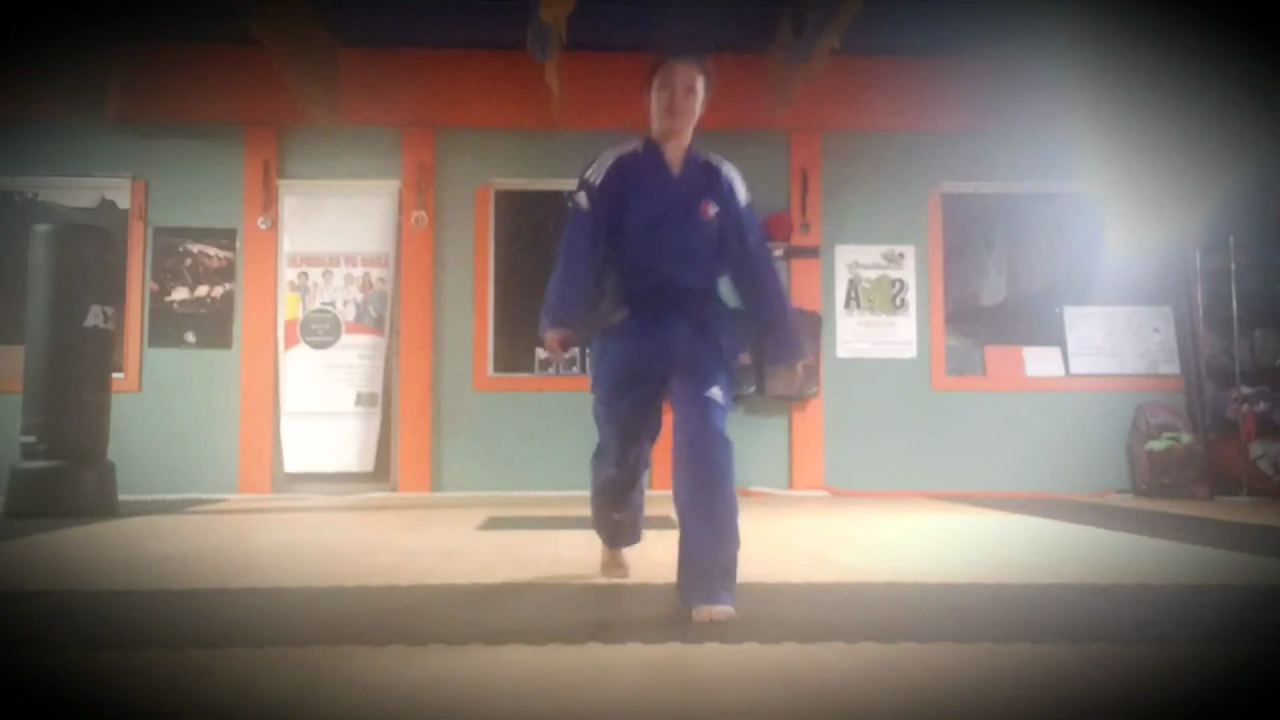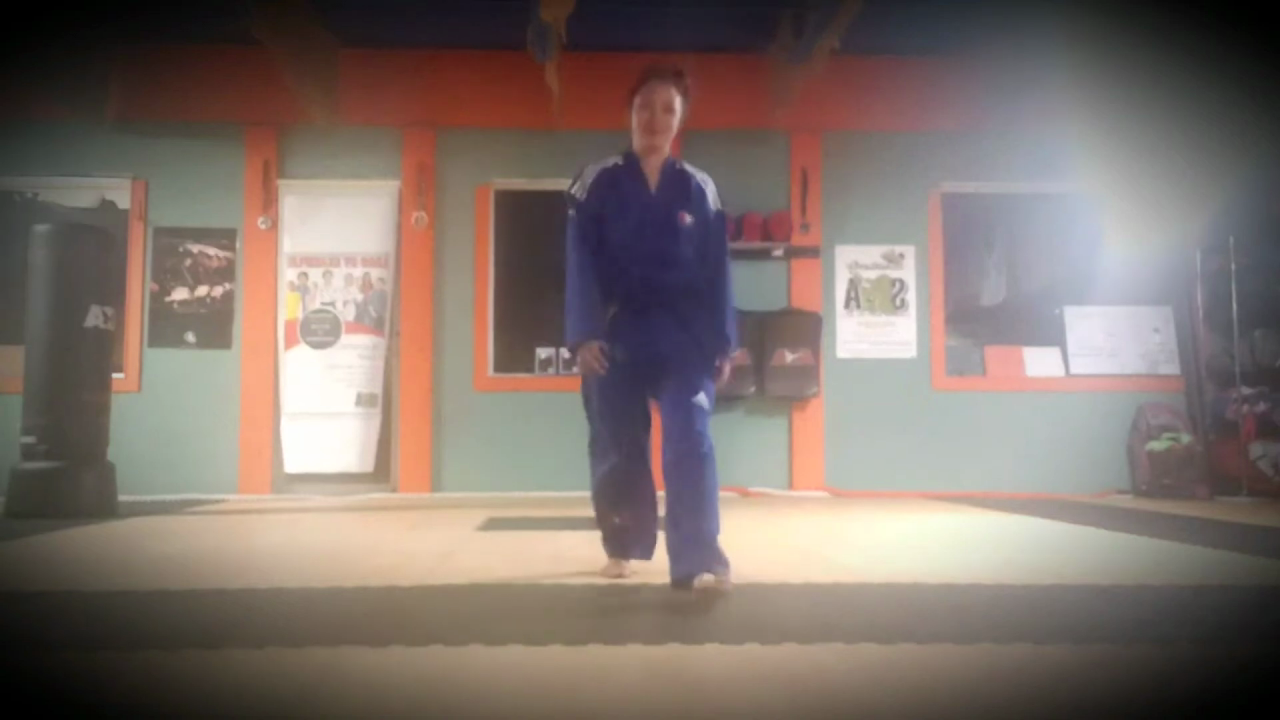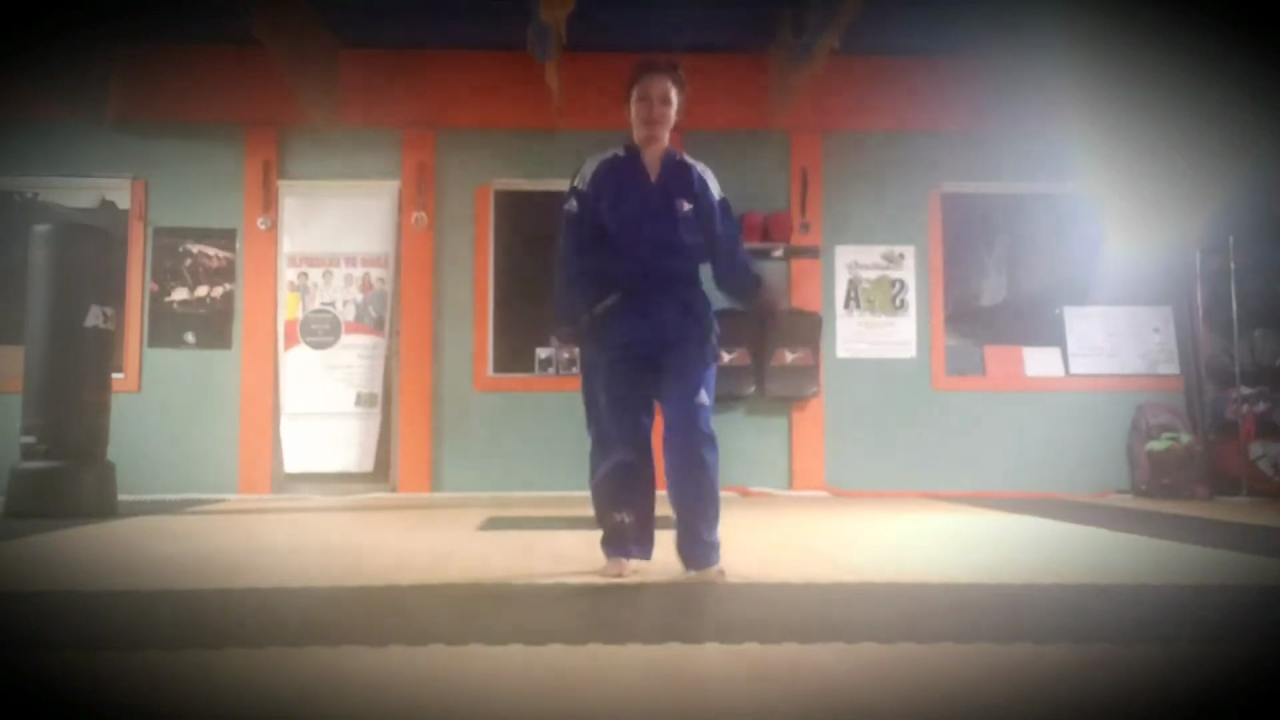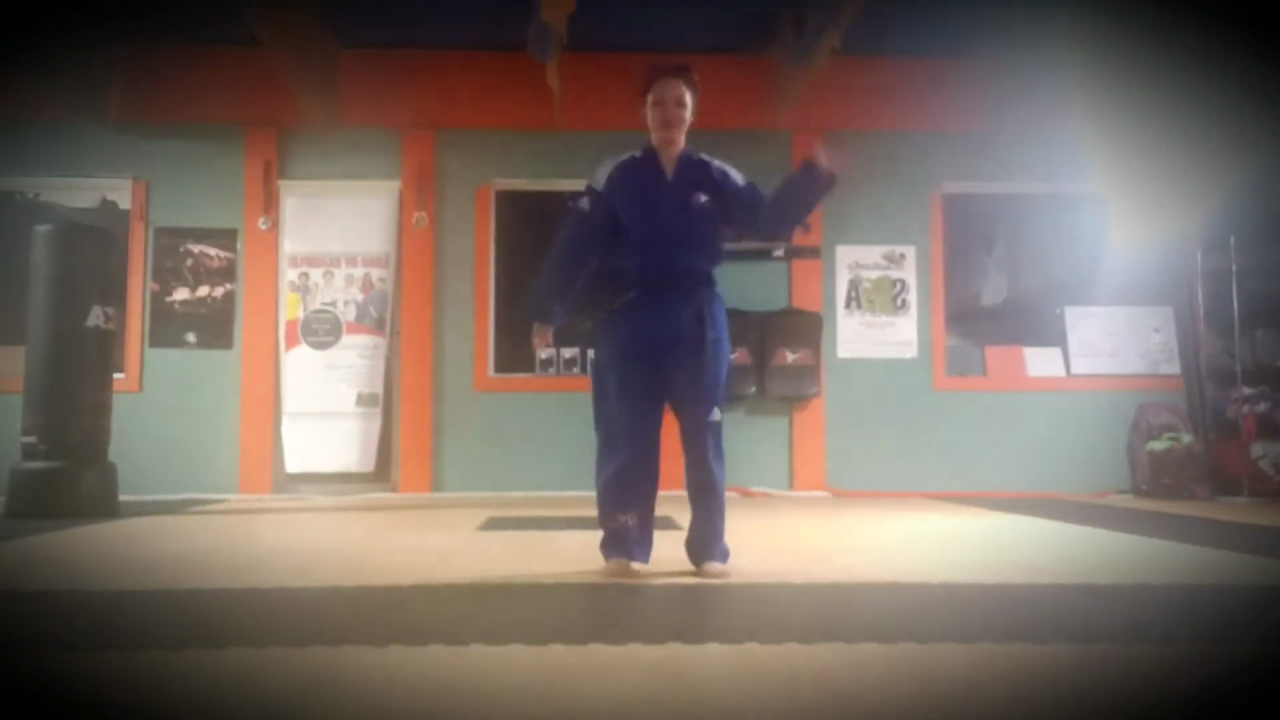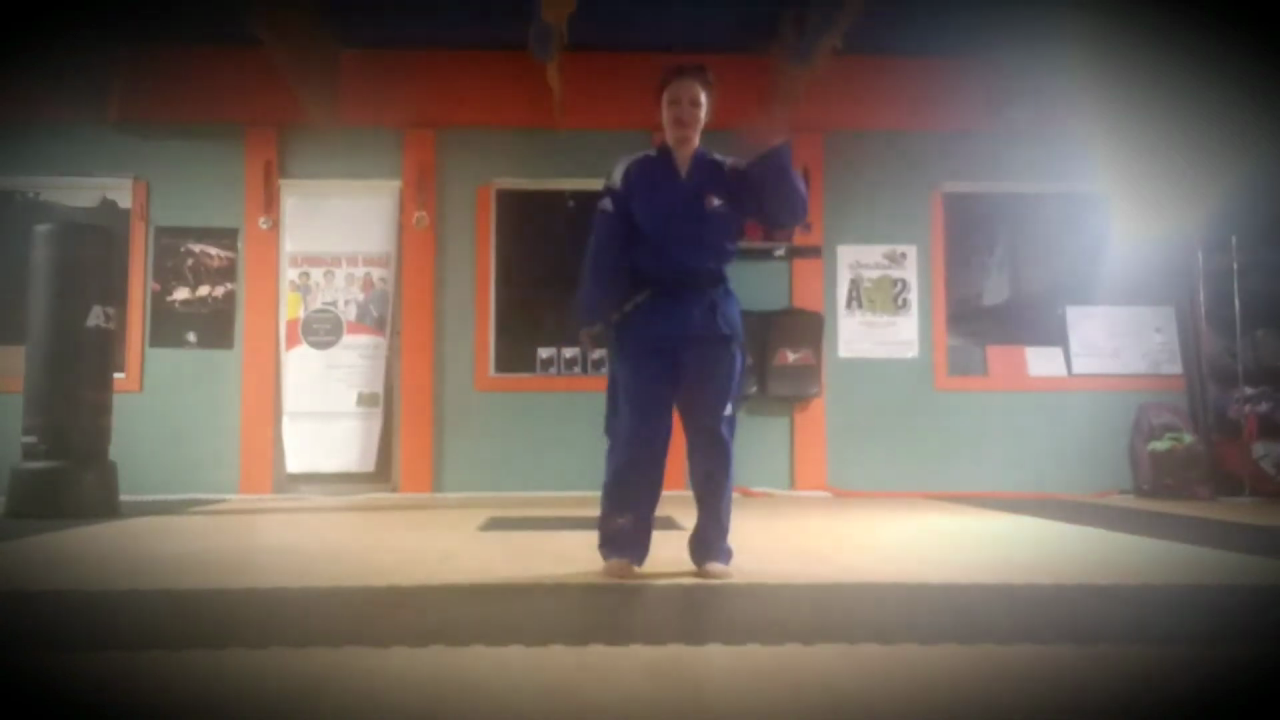
dt=0.2s
person 1, frame 1
left shoulder: (722, 179)
right shoulder: (614, 171)
left elbow: (754, 264)
right elbow: (581, 248)
left wrist: (783, 341)
right wrist: (562, 317)
left hip: (699, 331)
right hip: (628, 330)
left knee: (706, 450)
right knee: (622, 450)
left ankle: (709, 587)
right ankle: (616, 538)
person 1, frame 2
left shoulder: (698, 189)
right shoulder: (597, 185)
left elbow: (713, 271)
right elbow: (582, 265)
left wrist: (720, 345)
right wrist: (585, 335)
left hip: (683, 333)
right hip: (618, 334)
left knee: (691, 440)
right knee: (617, 448)
left ankle: (699, 560)
right ankle: (623, 547)
person 1, frame 3
left shoulder: (698, 180)
right shoulder: (598, 176)
left elbow: (725, 253)
right elbow: (574, 255)
left wrist: (754, 292)
right wrist: (568, 324)
left hip: (683, 322)
right hip: (615, 324)
left knee: (691, 433)
right knee: (618, 440)
left ankle: (701, 550)
right ankle: (622, 546)
person 1, frame 4
left shoulder: (717, 178)
right shoulder: (616, 177)
left elbow: (769, 220)
right elbow: (576, 246)
left wrist: (812, 178)
right wrist: (547, 311)
left hip: (698, 318)
right hip: (631, 320)
left knee: (703, 436)
right knee: (627, 438)
left ankle: (709, 549)
right ankle: (623, 547)
person 1, frame 5
left shoulder: (730, 176)
right shoulder: (631, 175)
left elbow: (788, 215)
right elbow: (606, 248)
left wrist: (776, 157)
right wrist: (592, 316)
left hip: (710, 318)
right hip: (644, 318)
left knee: (711, 438)
right knee: (636, 435)
left ankle: (711, 548)
right ankle: (621, 547)
